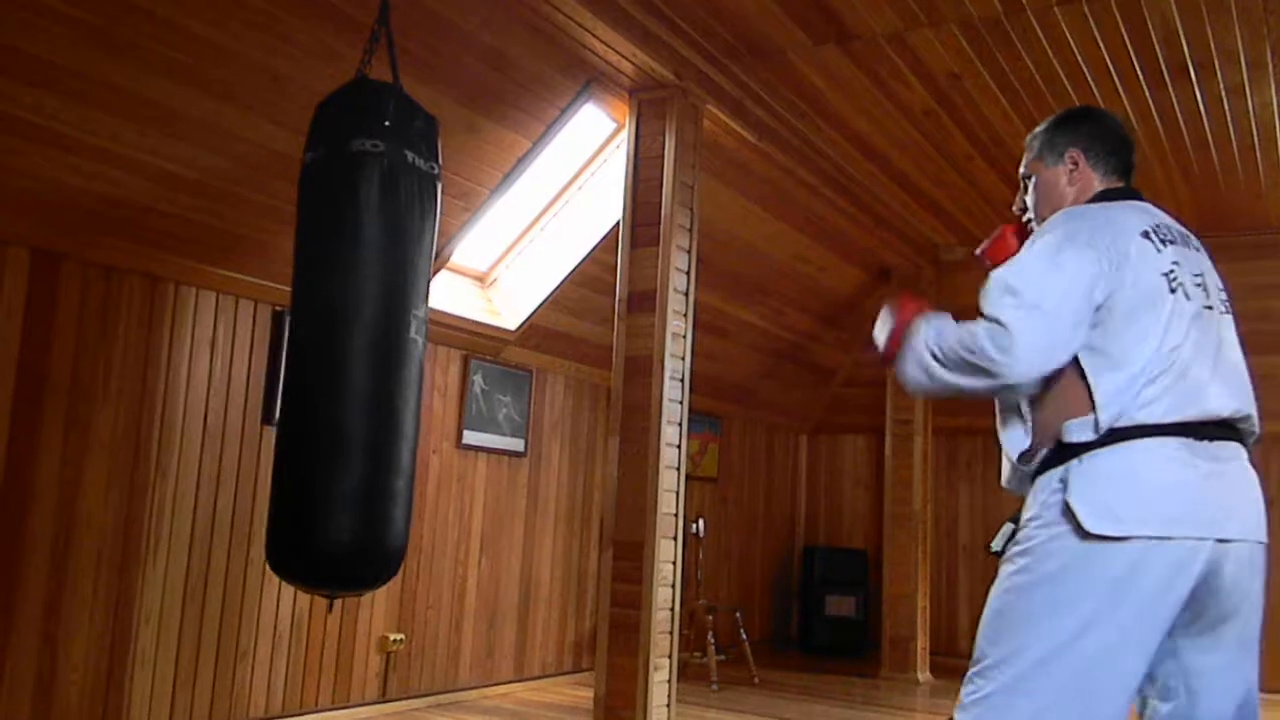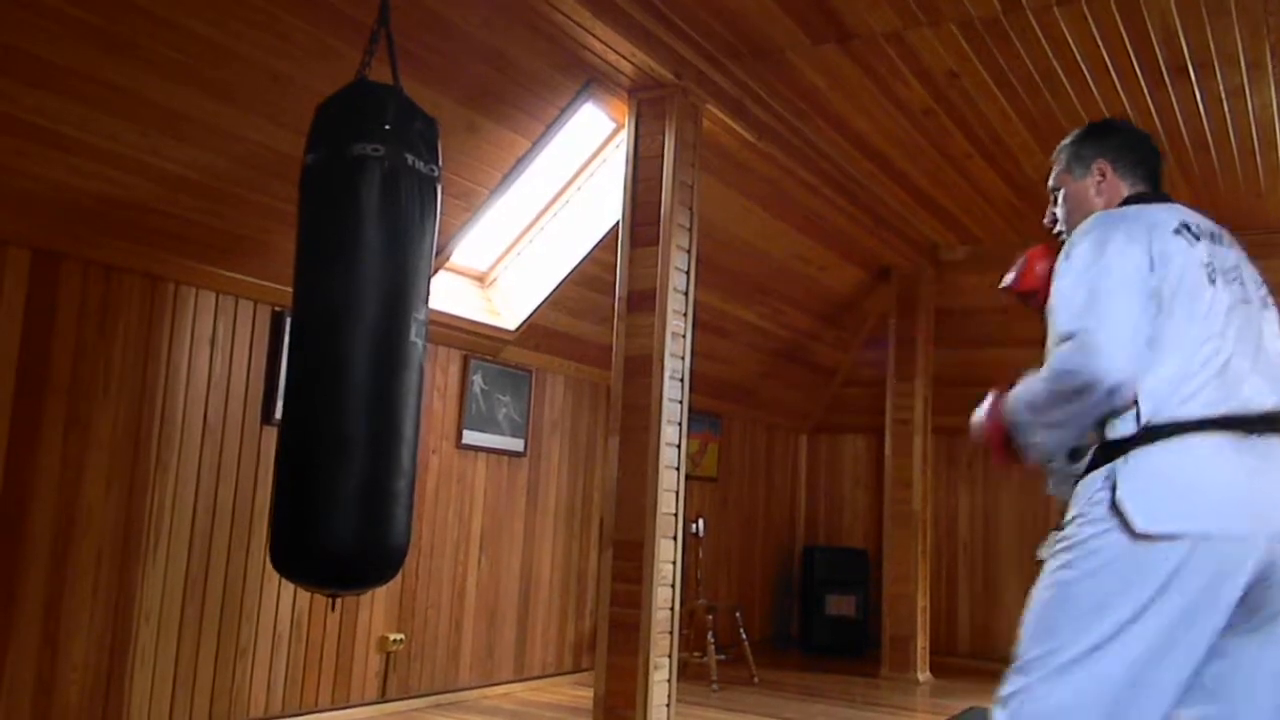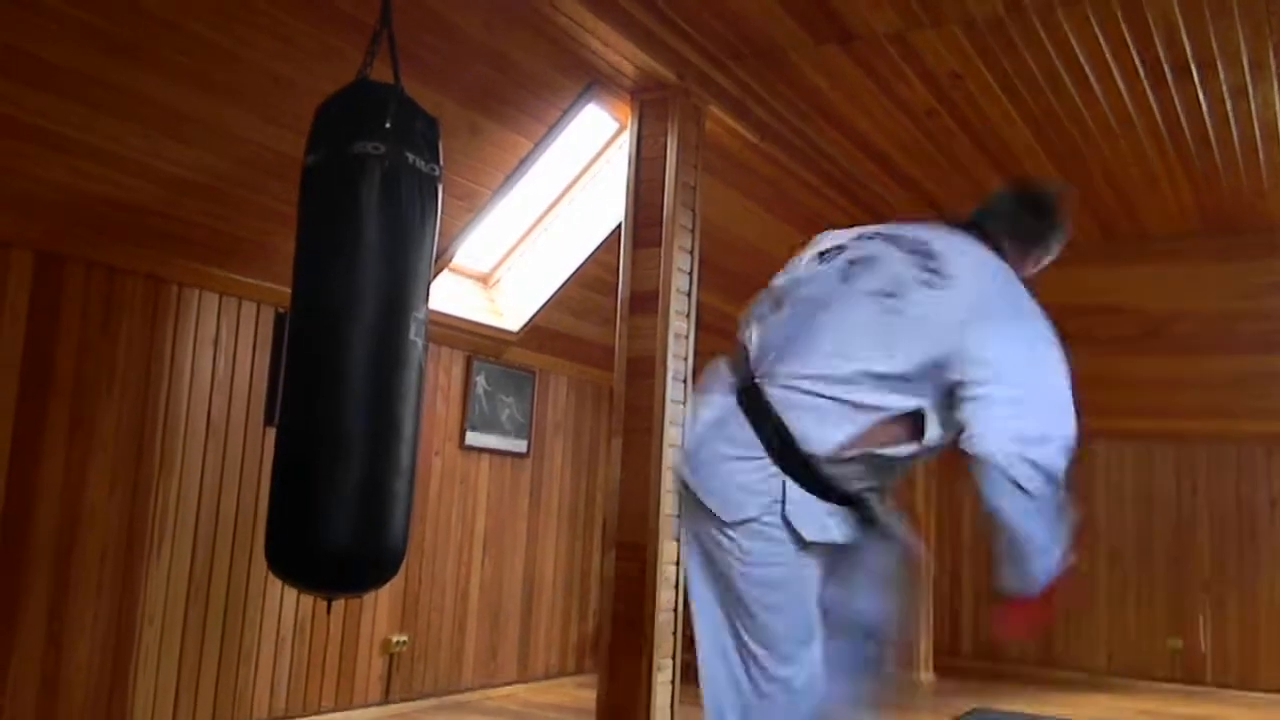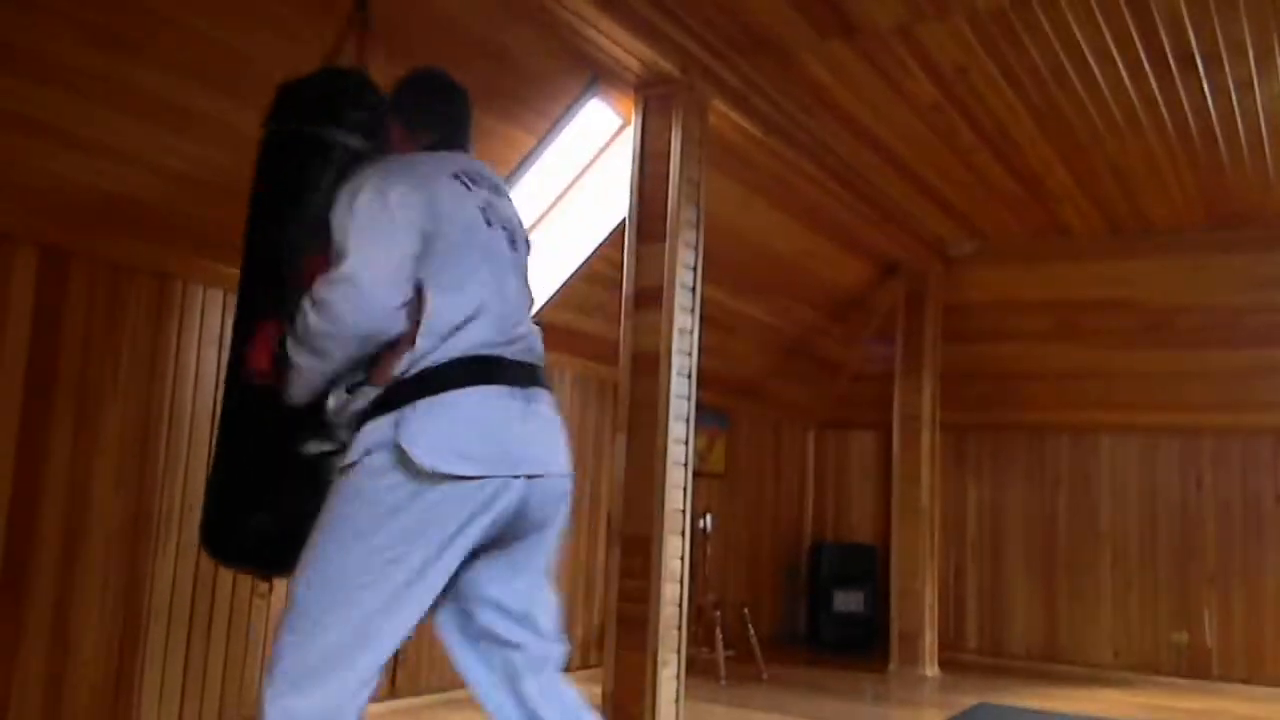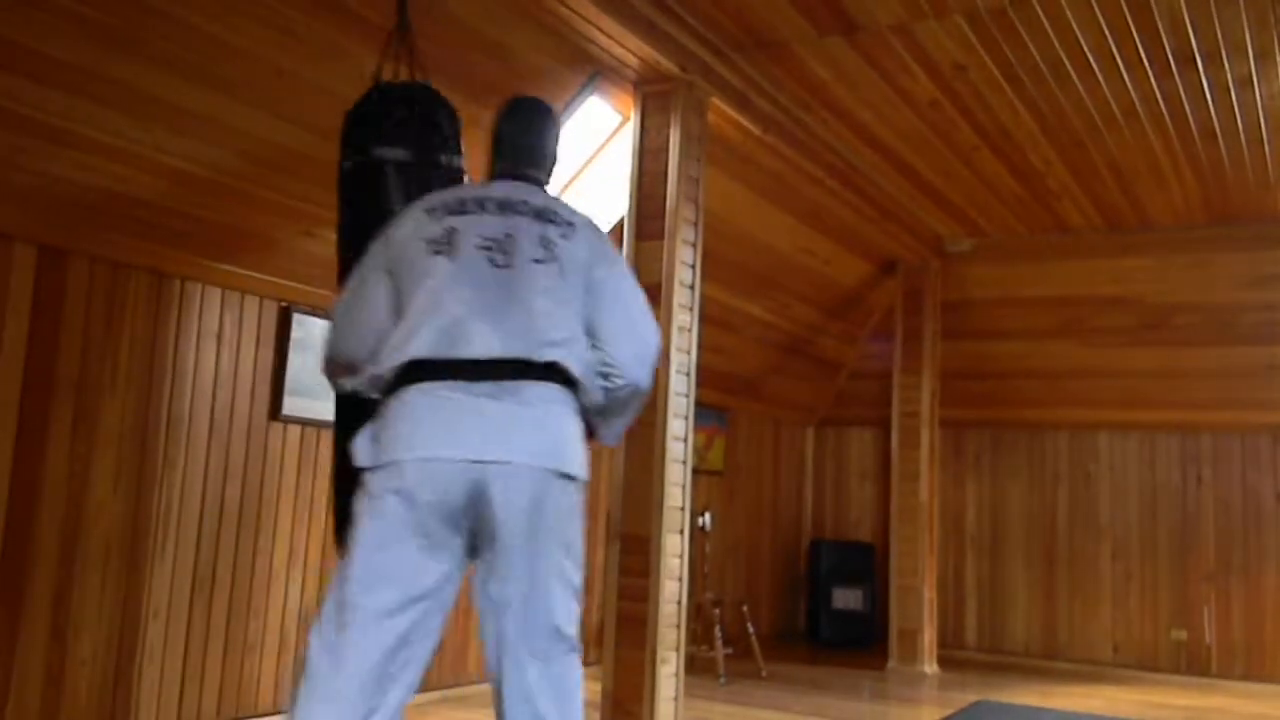
dt=1s
person 1, frame 1
left shoulder: (1080, 232)
right shoulder: (1185, 248)
left elbow: (1009, 352)
left wrist: (913, 339)
right wrist: (1025, 279)
left hip: (1121, 498)
right hip: (1224, 504)
person 1, frame 2
left shoulder: (1115, 236)
right shoulder: (1220, 249)
left elbow: (1097, 365)
left wrist: (1012, 423)
right wrist: (1071, 292)
left hip: (1169, 501)
person 1, frame 3
left shoulder: (855, 242)
right shoulder: (1007, 316)
left elbow: (764, 315)
right elbow: (1023, 458)
right wrist: (1033, 579)
left hip: (735, 426)
right hip: (758, 484)
left knee: (861, 604)
person 1, frame 4
left shoulder: (397, 179)
right shoulder: (492, 199)
left elbow: (367, 302)
left wrist: (298, 373)
left hip: (439, 438)
right hip: (531, 448)
person 1, frame 5
left shoulder: (417, 219)
right shoulder: (581, 234)
left elbow: (348, 351)
right elbow: (632, 360)
left wrist: (398, 375)
right wrist: (599, 425)
left hip: (426, 431)
right hip: (537, 438)
left knee: (355, 659)
right knee: (541, 658)
